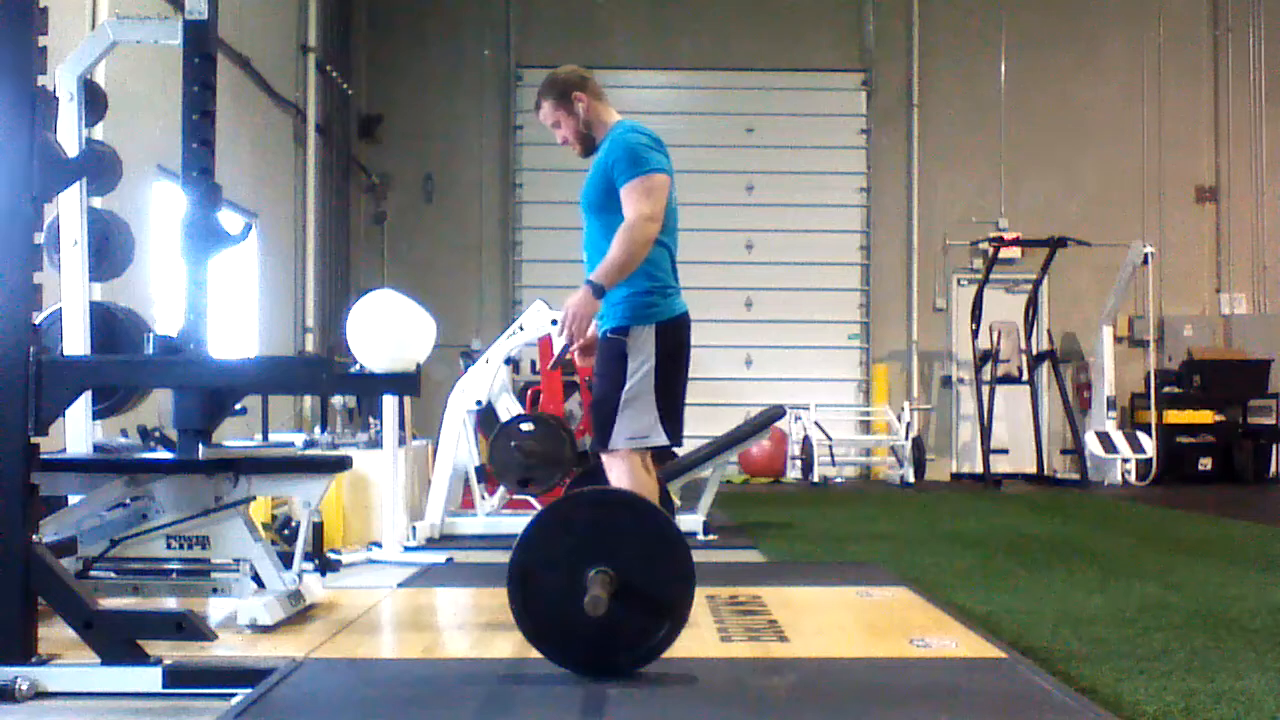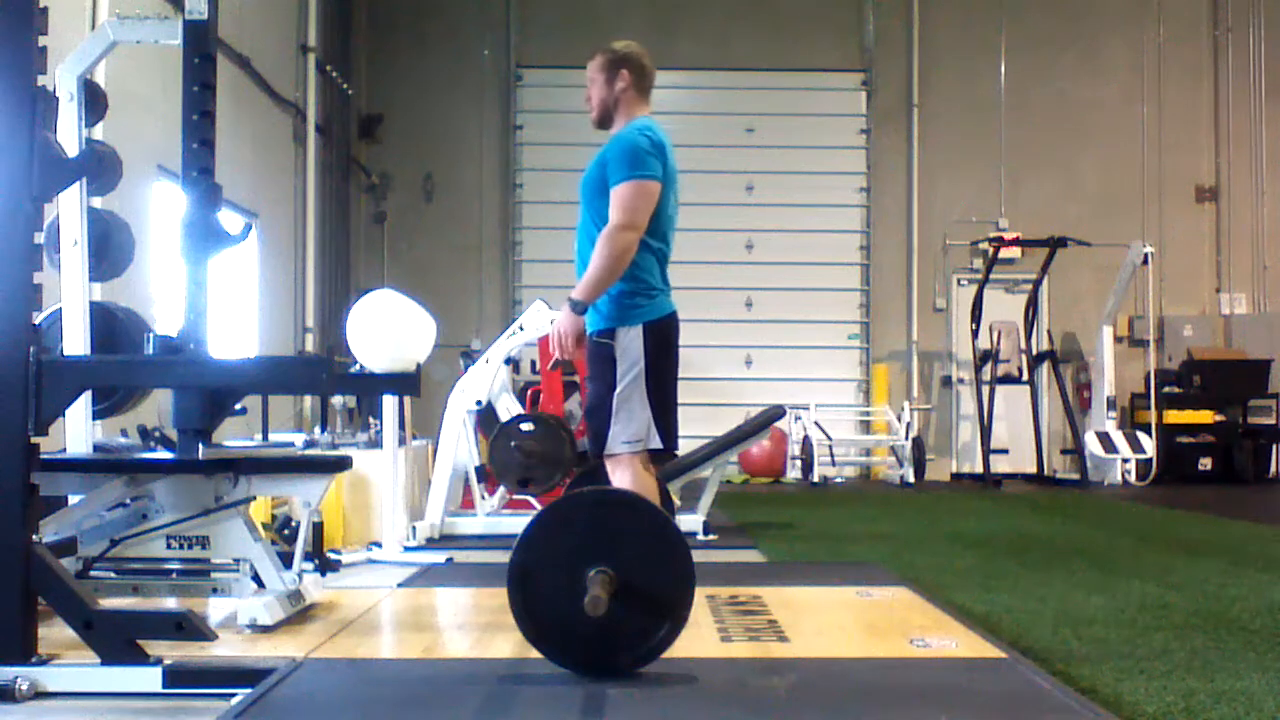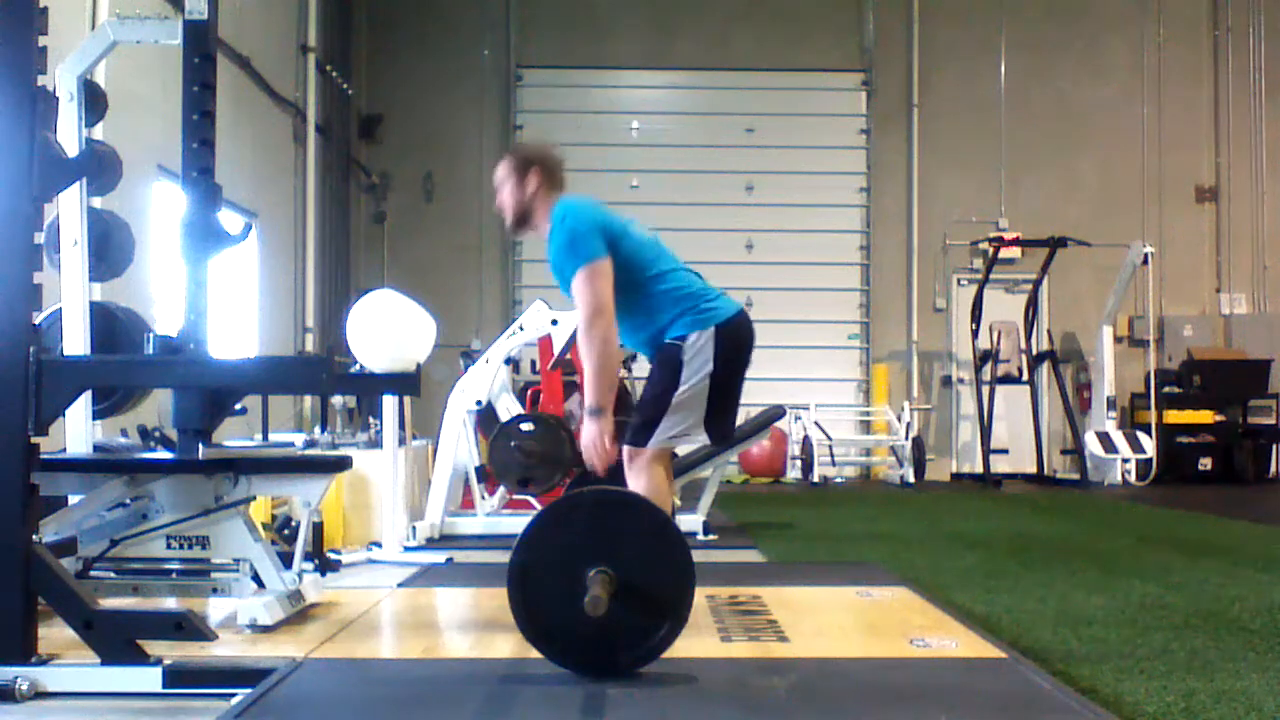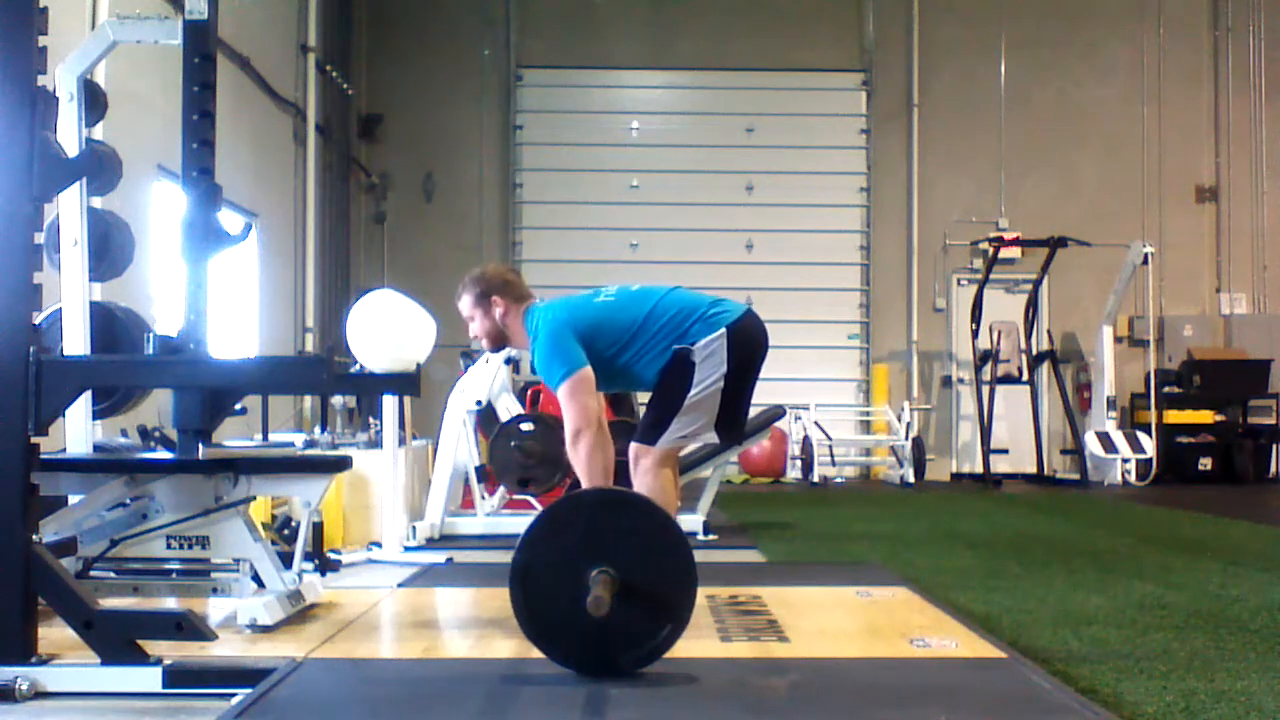
dt=0.7s
person 1, frame 1
left shoulder: (631, 143)
right shoulder: (613, 154)
left elbow: (644, 223)
left wrist: (592, 289)
right wrist: (597, 324)
left hip: (642, 322)
right hip: (633, 321)
left knee: (621, 448)
right knee: (627, 449)
person 1, frame 2
left shoulder: (635, 141)
right shoulder: (634, 144)
left elbow: (624, 233)
left wrist: (575, 306)
right wrist: (590, 313)
left hip: (629, 324)
right hip: (630, 321)
left knee: (625, 453)
right knee: (626, 452)
person 1, frame 3
left shoulder: (569, 225)
right shoulder: (577, 219)
left elbow: (598, 322)
right elbow: (600, 323)
left wrist: (595, 415)
right wrist: (599, 412)
left hip: (702, 333)
right hip: (716, 329)
left knee: (642, 453)
right knee: (648, 453)
person 1, frame 4
left shoulder: (550, 332)
right shoulder: (555, 320)
left elbow: (582, 434)
right elbow: (596, 431)
left hip: (719, 339)
right hip: (732, 331)
left knee: (649, 456)
right knee: (657, 454)
